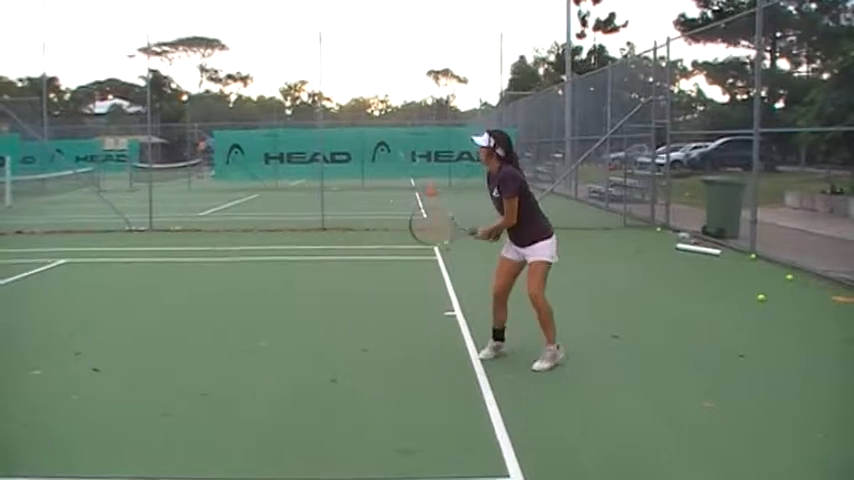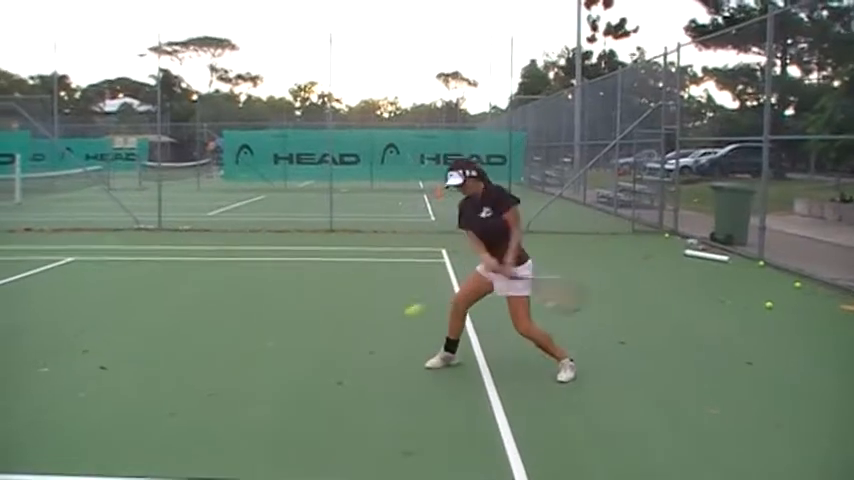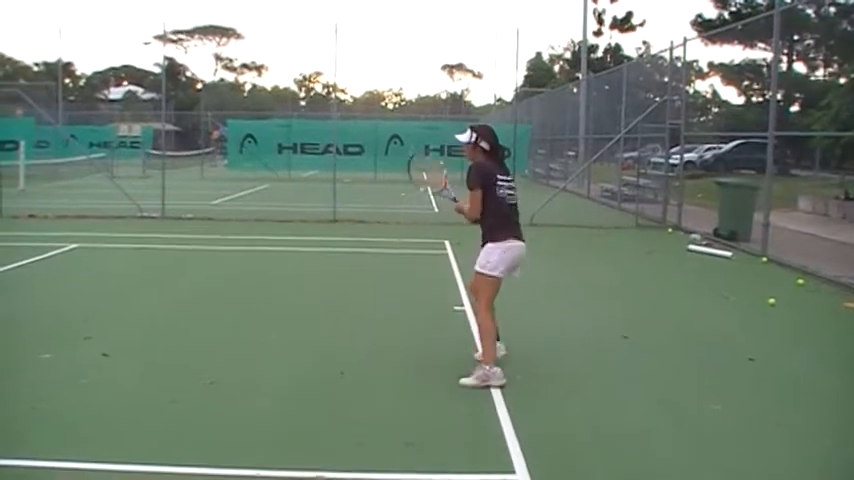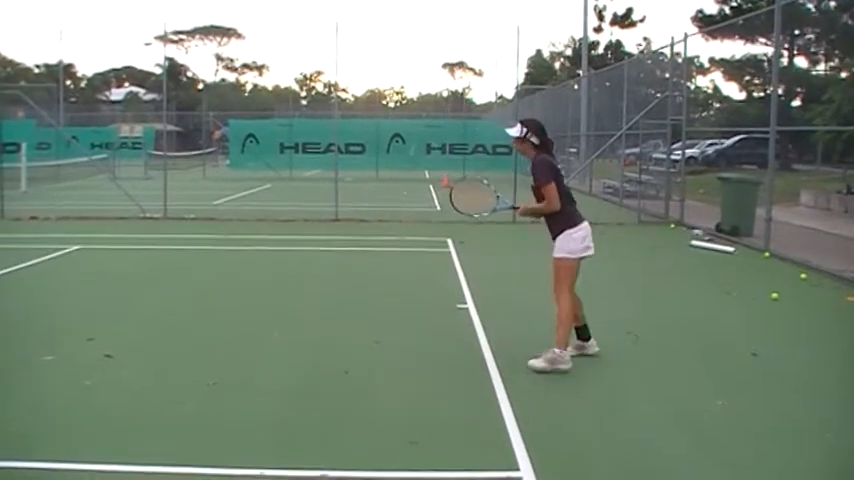
dt=0.7s
person 1, frame 1
left shoulder: (509, 176)
right shoulder: (492, 175)
left elbow: (510, 219)
left wrist: (490, 230)
right wrist: (496, 229)
left hip: (539, 240)
right hip: (516, 242)
left knee: (534, 293)
right knee: (498, 291)
left ankle: (553, 350)
right ankle: (498, 341)
person 1, frame 2
left shoulder: (497, 194)
right shoulder: (466, 206)
left elbow: (516, 230)
right elbow: (476, 243)
left wrist: (510, 258)
right wrist: (490, 261)
left hip: (515, 267)
right hip: (492, 266)
left knee: (523, 328)
right knee: (459, 303)
left ankle: (565, 361)
right ankle: (449, 353)
person 1, frame 3
left shoulder: (478, 169)
right shoulder: (502, 170)
left elbow: (474, 215)
left wrist: (462, 208)
right wrist: (471, 208)
left hip: (499, 245)
right hip: (515, 244)
left knee: (481, 306)
right knee: (478, 290)
left ankle: (490, 369)
right ankle: (494, 344)
person 1, frame 4
left shoulder: (540, 163)
right shoulder: (543, 161)
left elbow: (554, 205)
left wrist: (528, 209)
right wrist: (533, 210)
left hip: (570, 233)
right hip: (571, 230)
left knee: (561, 293)
right knee: (566, 290)
left ankle: (558, 353)
right ankle: (585, 341)
